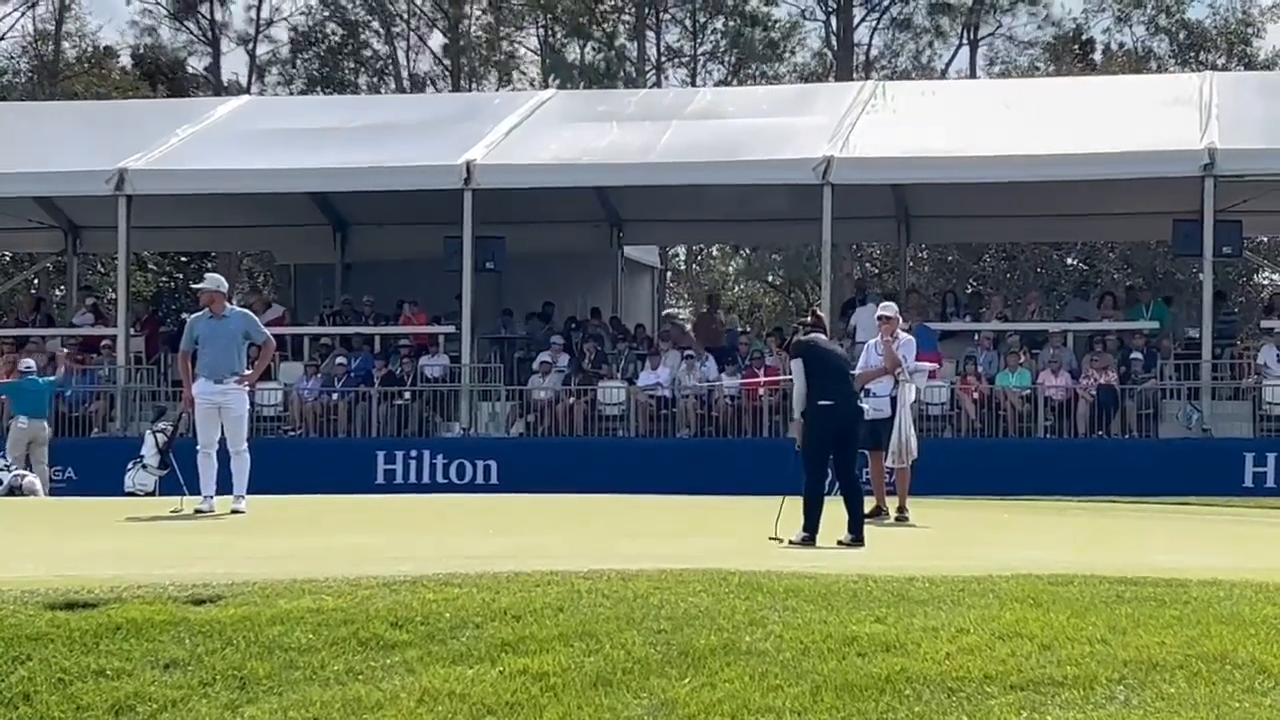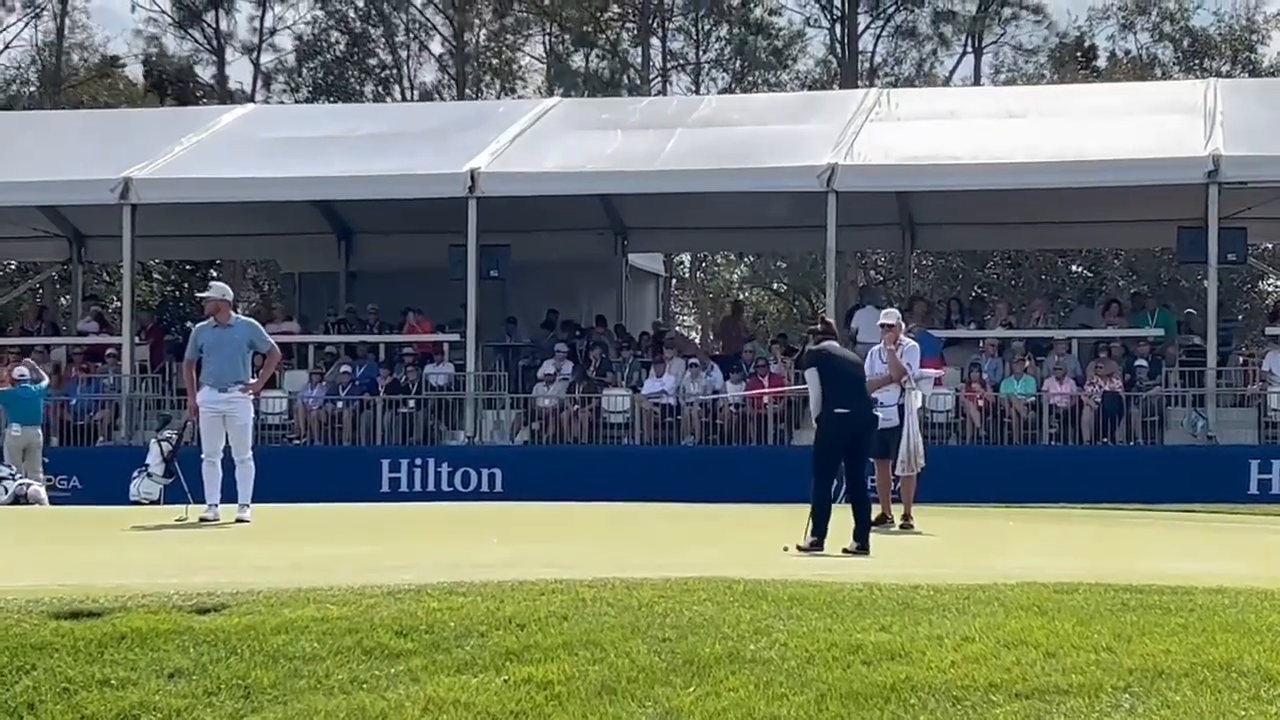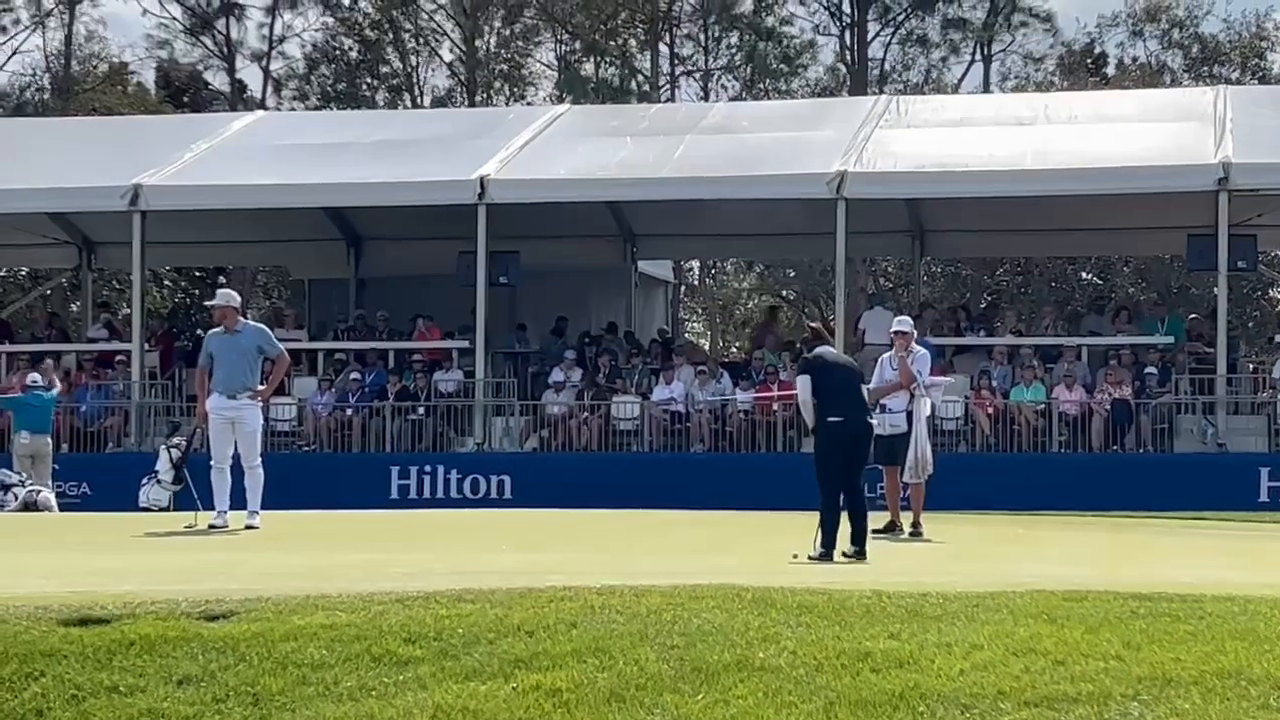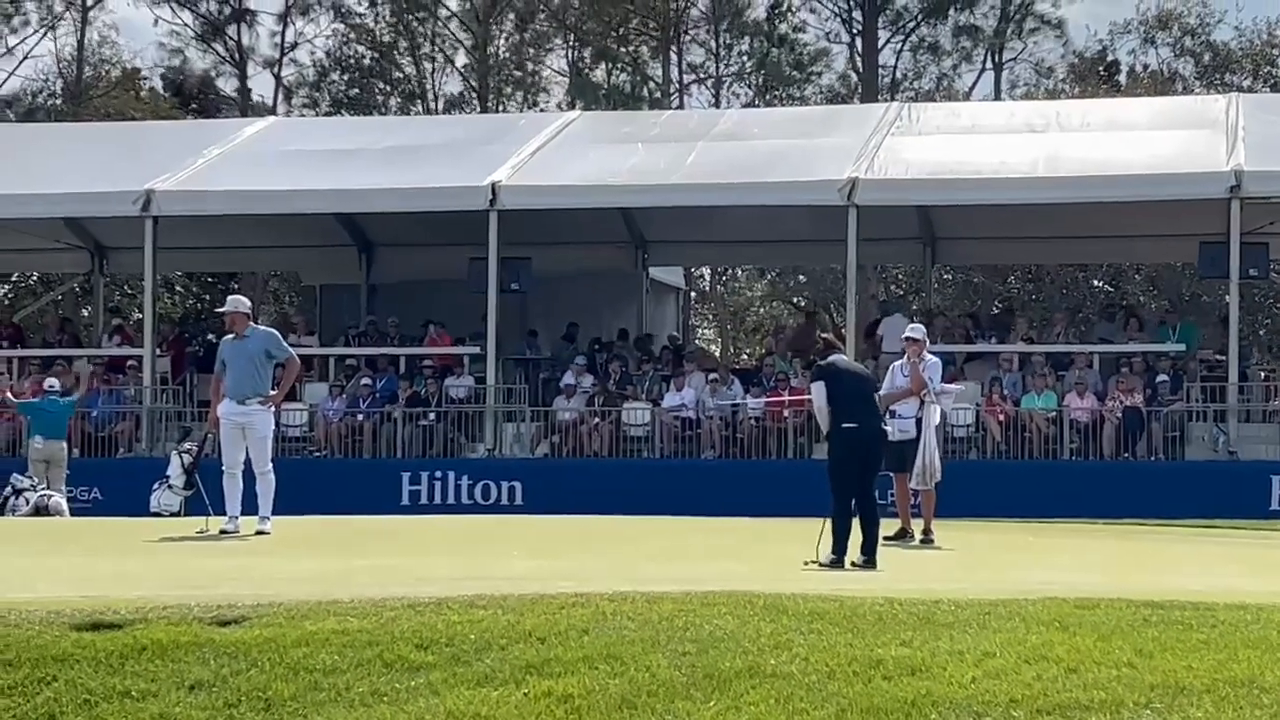
dt=0.5s
person 1, frame 1
left shoulder: (243, 317)
right shoulder: (195, 321)
left elbow: (269, 344)
right elbow: (184, 354)
left wrist: (255, 374)
right wrist: (187, 388)
left hip: (234, 388)
right hip: (204, 388)
left knee: (238, 446)
right knee: (206, 446)
left ankle: (239, 497)
right ankle: (207, 497)
person 1, frame 2
left shoulder: (248, 326)
right shoulder: (200, 330)
left elbow: (274, 353)
right elbow: (189, 363)
left wrist: (259, 383)
right wrist: (192, 396)
left hip: (238, 396)
right hip: (208, 397)
left knee: (242, 455)
right knee: (210, 455)
left ankle: (244, 506)
right ankle: (212, 506)
person 1, frame 3
left shoulder: (257, 332)
right shoulder: (212, 337)
left elbow: (283, 359)
right elbow: (202, 370)
left wrist: (268, 389)
right wrist: (201, 402)
left hip: (247, 403)
right hip: (218, 403)
left knee: (251, 461)
right knee: (219, 462)
left ankle: (253, 513)
right ankle: (221, 512)
person 1, frame 4
left shoulder: (267, 336)
right shoulder: (225, 343)
left elbow: (293, 363)
right elbow: (218, 376)
left wrist: (279, 395)
right wrist: (214, 407)
left hip: (258, 409)
right hip: (229, 409)
left knee: (262, 467)
right knee: (231, 468)
left ankle: (264, 518)
right ankle: (232, 518)
person 2, frame 1
left shoulder: (800, 344)
right shoulder: (838, 350)
left elbow: (800, 387)
left wrist: (798, 420)
left hip: (822, 411)
right hip: (850, 409)
left knee: (815, 473)
right knee: (847, 472)
left ankle: (809, 532)
right ankle: (856, 533)
person 2, frame 2
left shoulder: (812, 354)
right shoulder: (853, 357)
left elbow: (816, 394)
right elbow: (860, 389)
left wrist: (817, 420)
left hip: (836, 418)
right hip: (865, 417)
left knee: (823, 479)
right knee: (857, 480)
left ankle: (816, 538)
right ankle: (861, 541)
person 2, frame 3
left shoulder: (808, 361)
right shoulder: (850, 362)
left elbow: (804, 400)
right elbow: (862, 397)
left wrist: (813, 426)
left hip: (833, 426)
right hip: (862, 425)
left knee: (830, 489)
right knee: (854, 485)
left ankle: (826, 548)
right ankle: (858, 545)
person 2, frame 4
left shoulder: (822, 369)
right shoulder: (863, 370)
left elbow: (820, 406)
right elbow: (874, 403)
left wrist: (828, 433)
left hip: (846, 433)
right hip: (875, 432)
left knee: (842, 495)
right knee: (867, 494)
left ankle: (837, 555)
right ankle: (868, 555)
person 3, frame 1
left shoulder: (907, 341)
right shoulder: (870, 345)
left elbow: (896, 367)
right elbow: (859, 378)
left wrist: (887, 341)
right wrist: (883, 370)
left hip: (893, 406)
right hip: (871, 407)
right knee: (874, 457)
left ankle: (902, 507)
right ankle: (880, 505)
person 3, frame 2
left shoulder: (910, 348)
right shoulder: (874, 352)
left elbow: (900, 375)
left wrist: (891, 348)
right wrist: (888, 378)
left hip: (900, 414)
right hip: (877, 414)
right knee: (881, 465)
left ankle: (907, 515)
right ankle: (885, 513)
person 3, frame 3
left shoulder: (921, 355)
right shoulder: (884, 359)
left elbow: (910, 382)
right elbow: (873, 393)
left wrist: (902, 355)
right wrist: (898, 385)
left hip: (909, 421)
right hip: (885, 422)
right knee: (889, 472)
left ankle: (916, 522)
right ankle: (895, 521)
person 3, frame 4
left shoulder: (933, 363)
right shoulder: (896, 366)
left elbow: (920, 387)
right elbow: (883, 399)
left wrist: (913, 361)
right wrist: (908, 391)
left hip: (918, 428)
right hip: (895, 428)
right knee: (899, 479)
left ankle: (927, 529)
right ankle: (905, 528)
